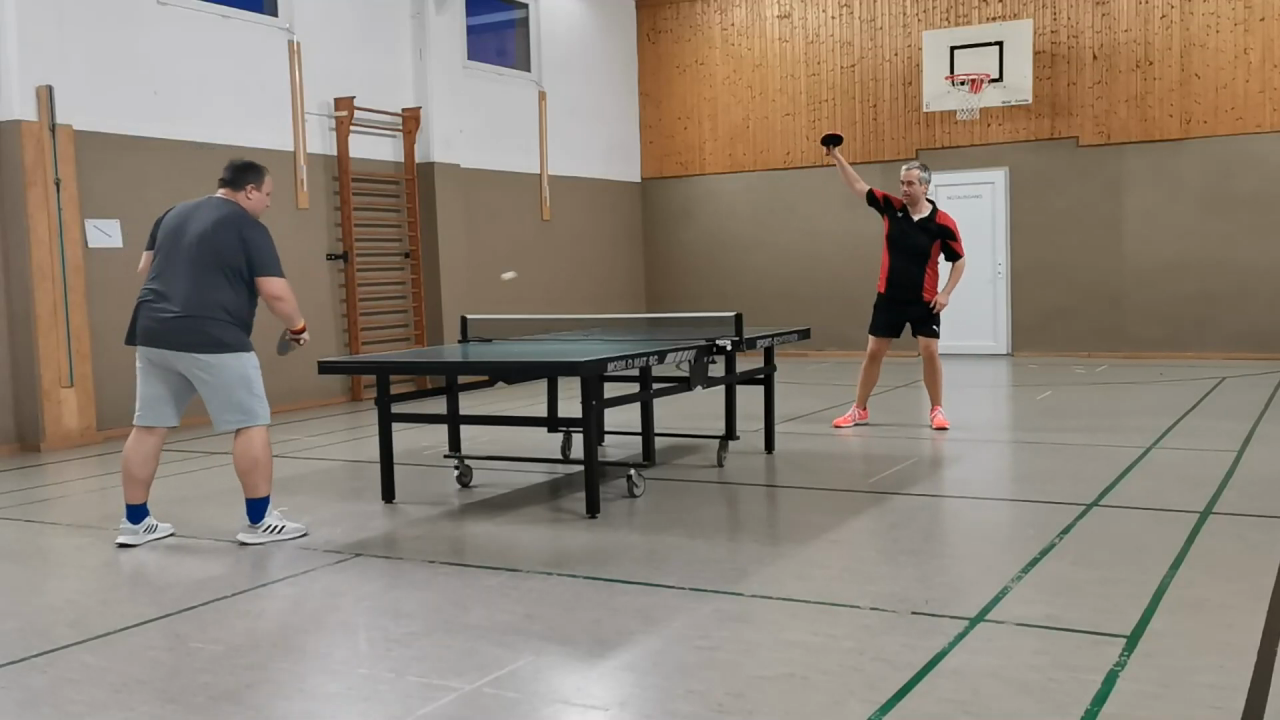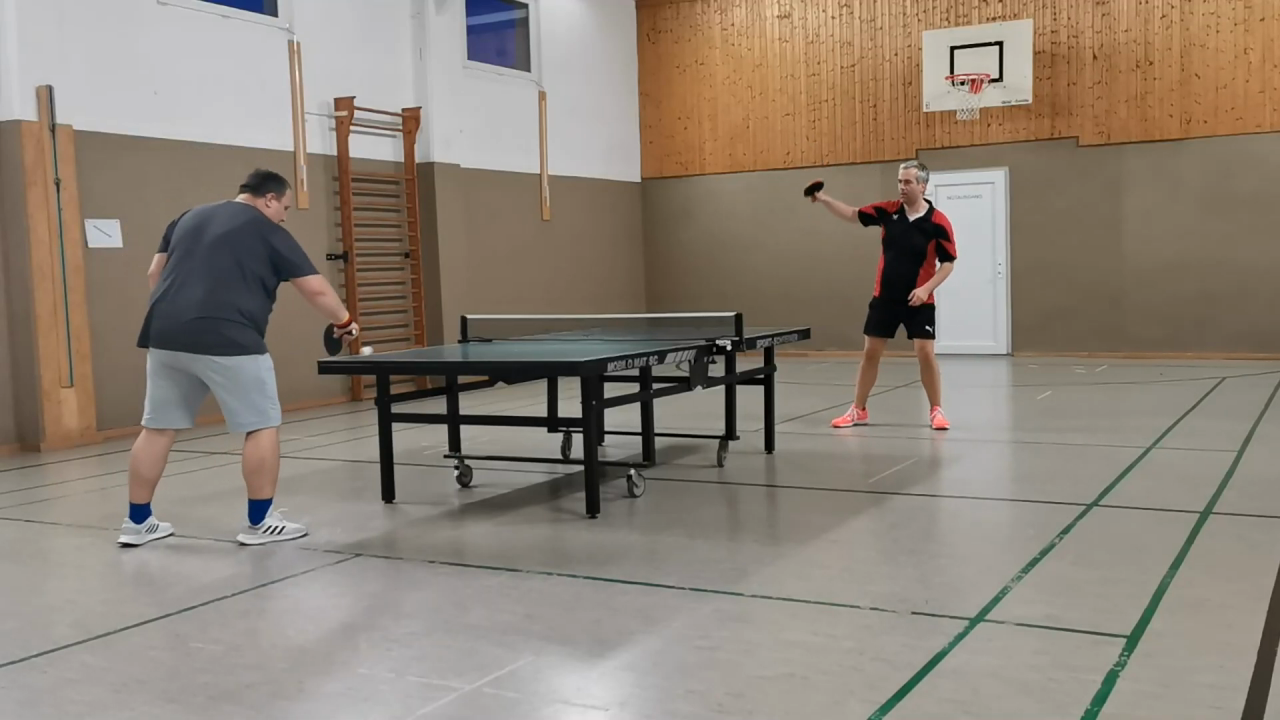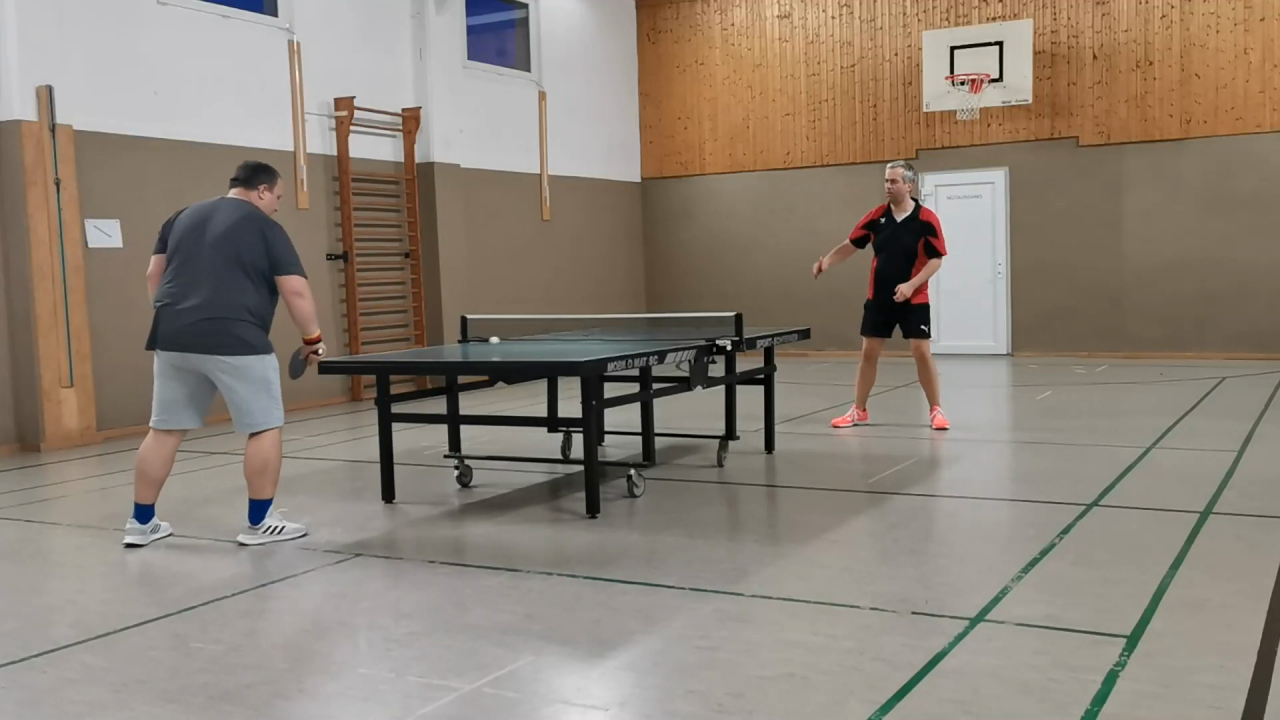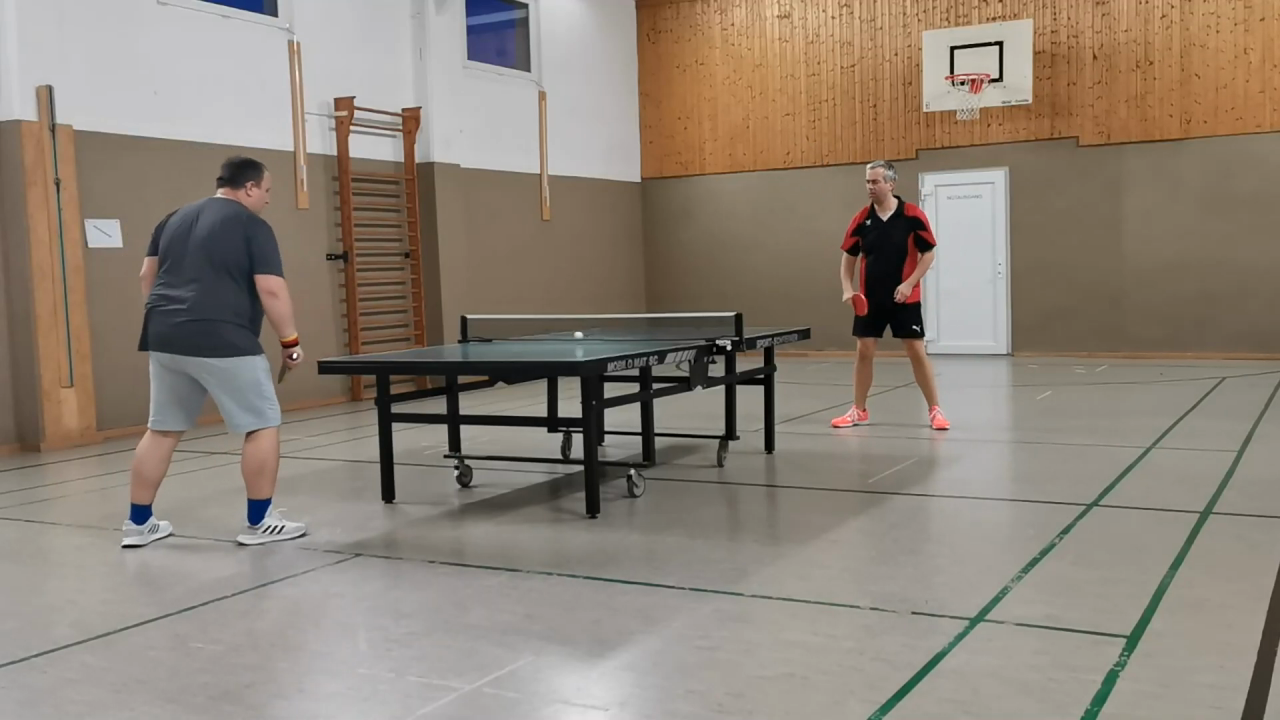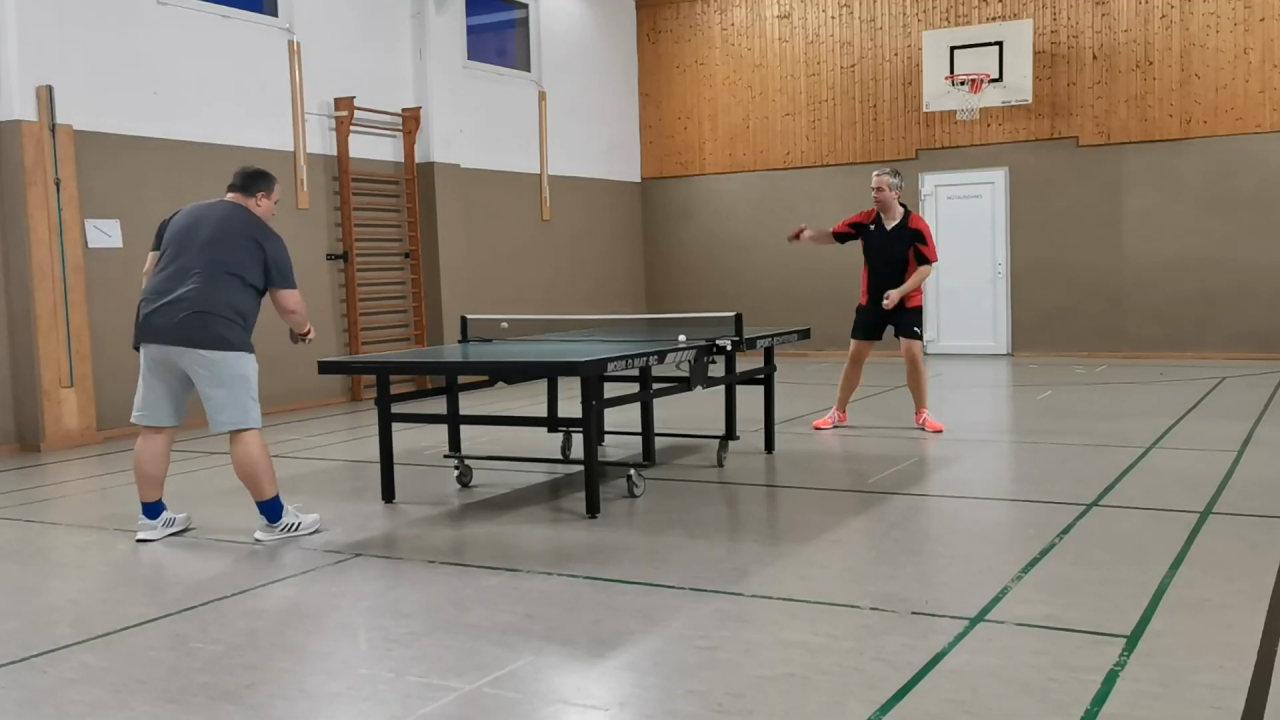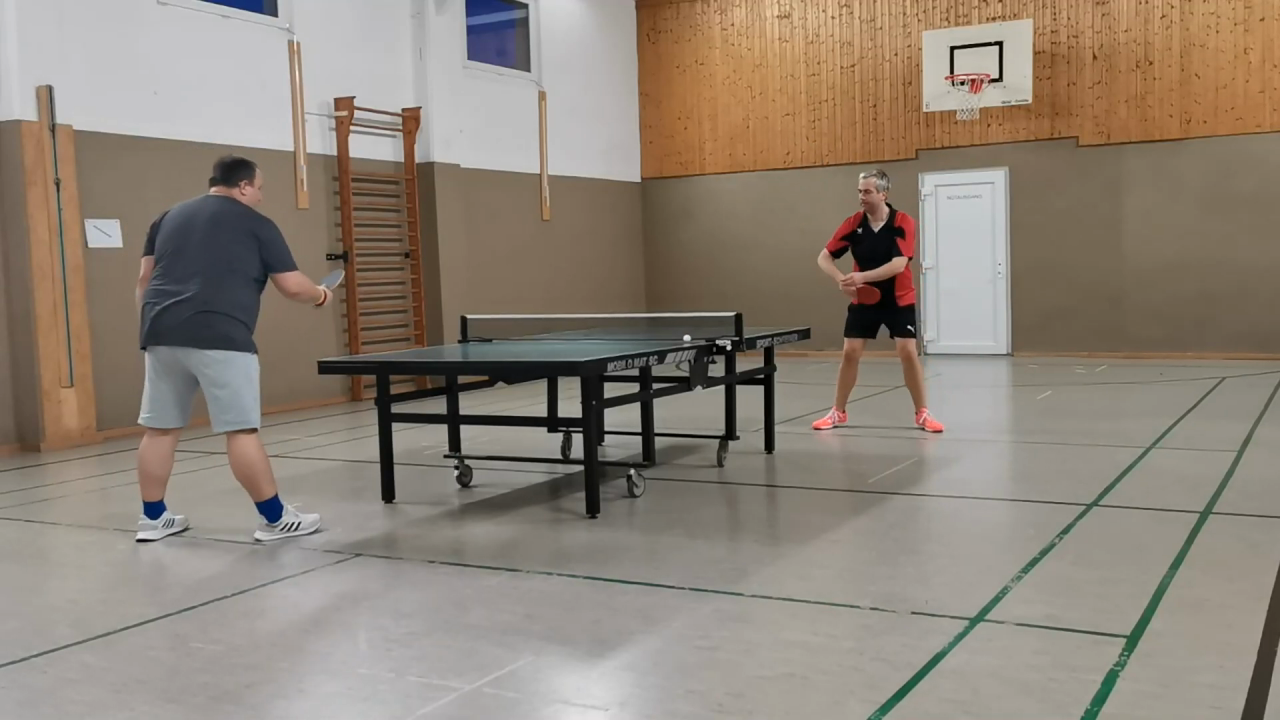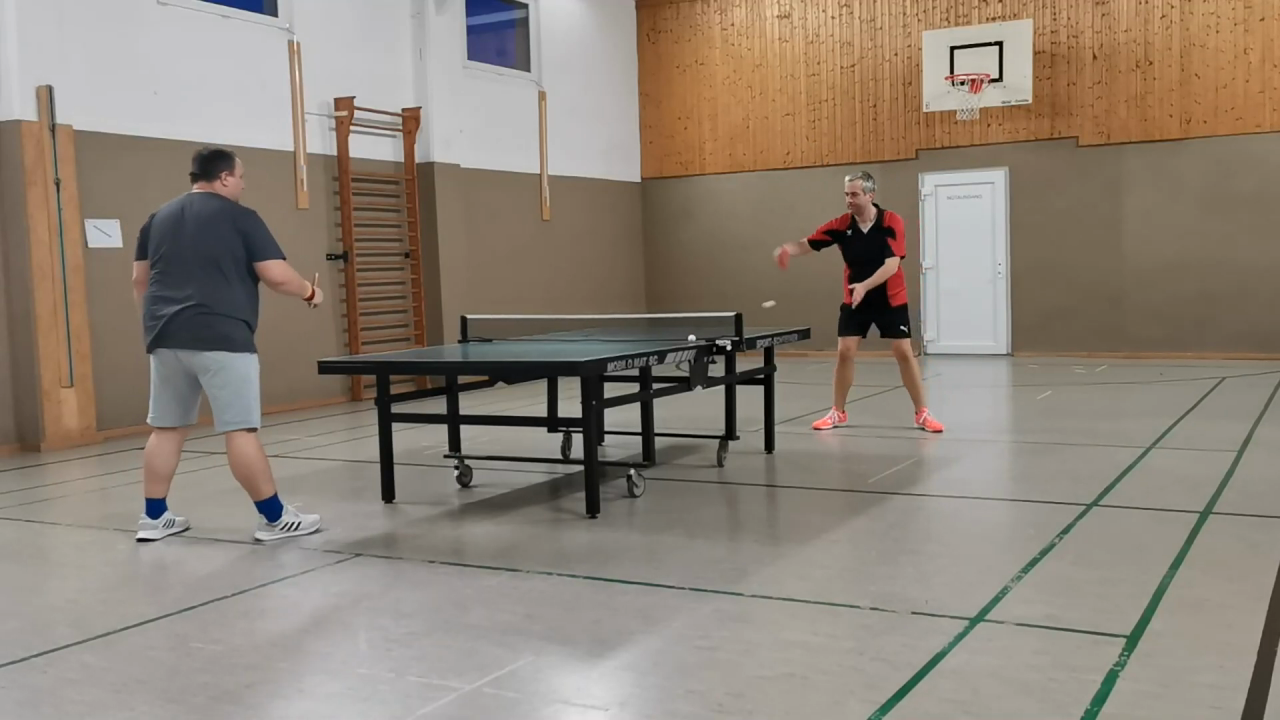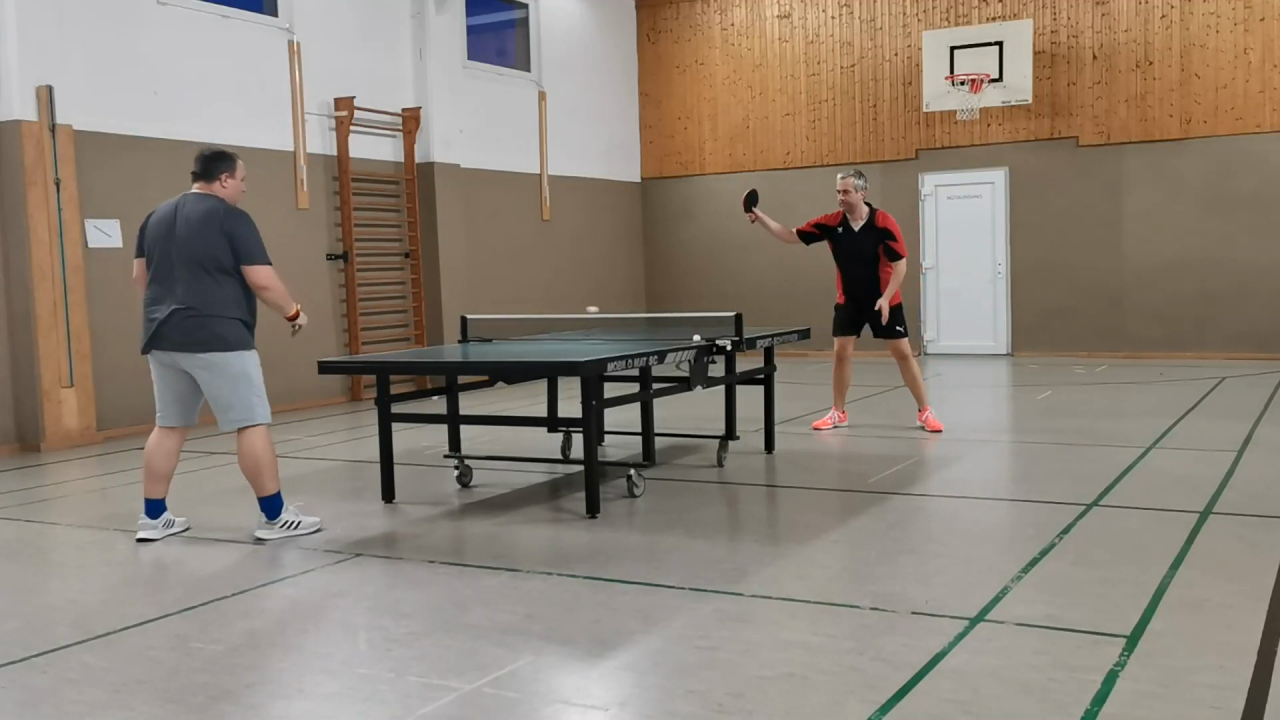
dt=0.2s
person 1, frame 1
left shoulder: (173, 215)
right shoulder: (249, 228)
left elbow: (145, 269)
right elbow: (277, 293)
right wrist: (298, 327)
left hip: (154, 336)
right hip: (214, 341)
left knee: (149, 427)
right knee: (252, 424)
left ankle: (136, 521)
right ankle: (260, 521)
person 1, frame 2
left shoulder: (187, 219)
right shoulder: (270, 234)
left elbow: (155, 273)
right elbow: (316, 288)
right wrist: (344, 321)
left hip: (167, 338)
right hip: (228, 343)
left knee: (157, 428)
right knee: (262, 426)
left ankle: (137, 522)
right ankle: (260, 522)
person 1, frame 3
left shoulder: (183, 218)
right shoulder: (267, 229)
left elbow: (155, 275)
right elbow: (296, 291)
right wrist: (313, 338)
left hip: (174, 340)
right hip: (235, 342)
left knee: (165, 429)
right knee: (265, 427)
left ankle: (141, 522)
right ankle: (261, 522)
person 1, frame 4
left shoulder: (176, 219)
right shoulder: (253, 227)
left elbow: (148, 277)
right elbow: (271, 291)
right wrist: (291, 340)
left hip: (166, 340)
right hip: (225, 343)
left knee: (162, 430)
right knee: (263, 426)
left ankle: (138, 522)
right ankle: (260, 521)
person 1, frame 5
left shoulder: (180, 217)
right shoulder: (262, 236)
left elbow: (150, 271)
right elbow: (289, 303)
right wrist: (305, 329)
left hip: (158, 334)
right hip: (214, 339)
left knee: (156, 427)
right knee: (243, 429)
left ankle: (151, 517)
right ankle: (276, 519)
person 1, frame 6
left shoulder: (169, 217)
right shoulder: (256, 225)
left elbow: (145, 276)
right elbow: (293, 285)
left wrist: (153, 324)
right wrist: (321, 294)
left hip: (164, 336)
right hip: (219, 338)
left knee: (160, 429)
right knee: (240, 430)
left ankle: (153, 518)
right ankle: (275, 518)
person 1, frame 7
left shoulder: (158, 218)
right shoulder: (240, 217)
left elbow: (140, 280)
right elbow: (277, 276)
right wrist: (310, 291)
left hip: (167, 338)
right hip: (221, 338)
left knee: (167, 428)
right knee: (241, 429)
left ankle: (153, 517)
right ankle: (275, 518)
person 1, frame 8
left shoulder: (156, 217)
right shoulder: (233, 218)
left elbow: (140, 277)
right elbow: (262, 282)
right wrist: (293, 313)
left hip: (164, 339)
right hip: (219, 338)
left knee: (169, 426)
right knee: (252, 423)
left ankle: (153, 517)
right ankle: (274, 516)
person 2, frame 1
left shoulder: (943, 222)
right shoulder: (892, 207)
left elbow: (959, 261)
right elbow: (860, 187)
left wrist: (946, 293)
right wrist: (838, 158)
left hip: (924, 301)
right hip: (889, 298)
left knee: (930, 352)
right knee: (874, 353)
left ankle: (937, 410)
right ankle: (859, 409)
person 2, frame 2
left shoulder: (938, 222)
right shoulder: (889, 211)
left elbow: (948, 263)
right elbow: (852, 214)
left wrist: (926, 289)
right wrist: (824, 199)
left hip: (919, 301)
right hip: (884, 298)
left knee: (926, 353)
right knee: (871, 352)
left ankle: (936, 411)
right ankle: (859, 410)
person 2, frame 3
left shoulder: (927, 220)
right shoulder: (876, 217)
left elbow: (936, 259)
right elbow: (850, 246)
left wrist: (911, 284)
right wrist: (826, 261)
left hip: (914, 300)
right hip: (878, 299)
left knee: (922, 353)
right knee: (869, 353)
left ankle: (936, 410)
right ankle: (859, 410)
person 2, frame 4
left shoulder: (913, 216)
right shoulder: (861, 219)
left elbow: (928, 253)
right elbow: (848, 258)
left wrist: (910, 283)
right wrist: (847, 289)
left hip: (904, 299)
right hip: (869, 300)
left knee: (917, 353)
right knee: (864, 352)
left ankle: (934, 410)
right ankle: (859, 410)
person 2, frame 5
left shoulder: (916, 226)
right shoulder: (865, 220)
left elbow: (926, 266)
right elbow: (831, 236)
left wrist: (900, 291)
right wrist: (809, 234)
left hip: (907, 302)
right hip: (870, 302)
left knee: (913, 354)
right knee: (855, 355)
left ankle: (922, 413)
right ankle: (839, 411)
person 2, frame 6
left shoulder: (903, 223)
right shoulder: (853, 225)
left elbow: (899, 264)
right elbow: (824, 257)
left wrist: (863, 277)
right wrist: (841, 279)
left hip: (899, 301)
right hip: (863, 302)
left knee: (908, 353)
right knee: (850, 353)
left ankle: (922, 413)
right ankle: (838, 412)
person 2, frame 7
left shoulder: (891, 222)
right shoulder: (840, 226)
left elbow: (892, 264)
right elbow: (805, 245)
left wrist: (865, 286)
right wrist: (787, 249)
left hip: (890, 300)
right hip: (854, 302)
left knee: (903, 353)
right knee: (845, 353)
left ankle: (922, 413)
right ankle: (838, 412)
person 2, frame 8
left shoulder: (884, 222)
right shoulder: (831, 223)
left elbow: (900, 263)
right elbow: (793, 235)
left wrist: (886, 297)
right wrist: (762, 219)
left hip: (883, 302)
right hip: (848, 302)
left knee: (903, 352)
right knee: (841, 353)
left ankle: (925, 411)
right ankle: (838, 412)
